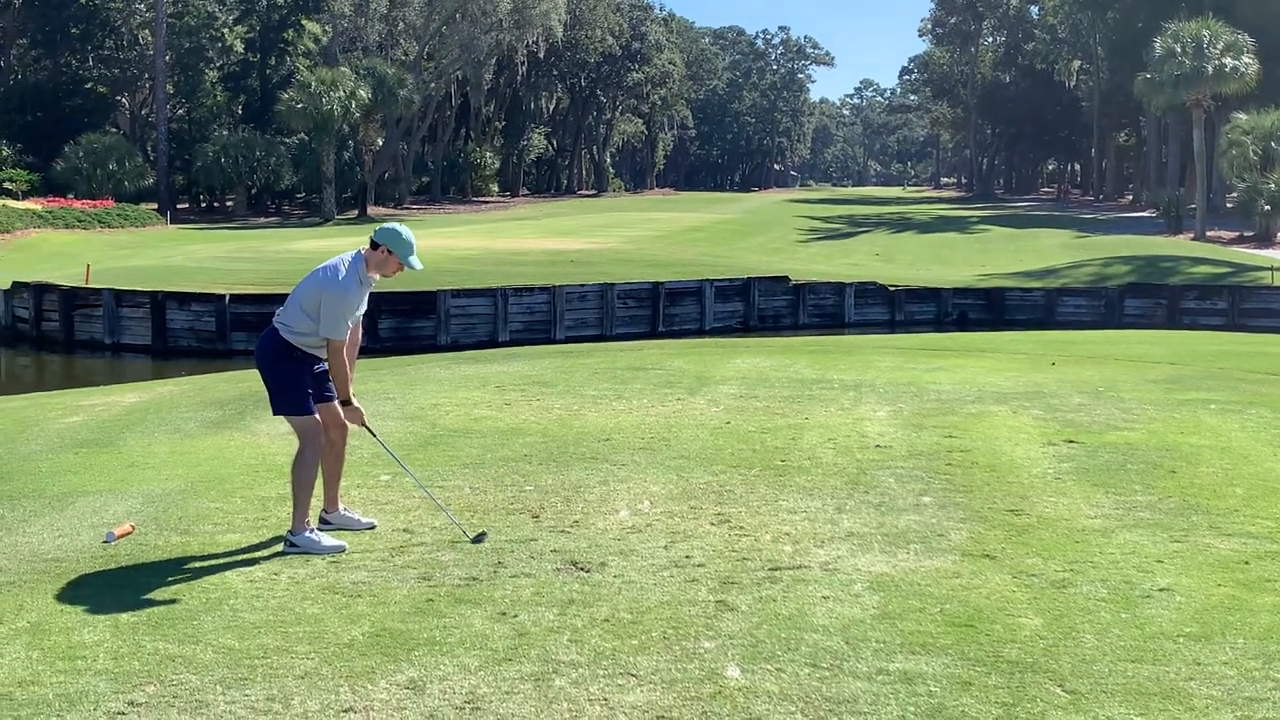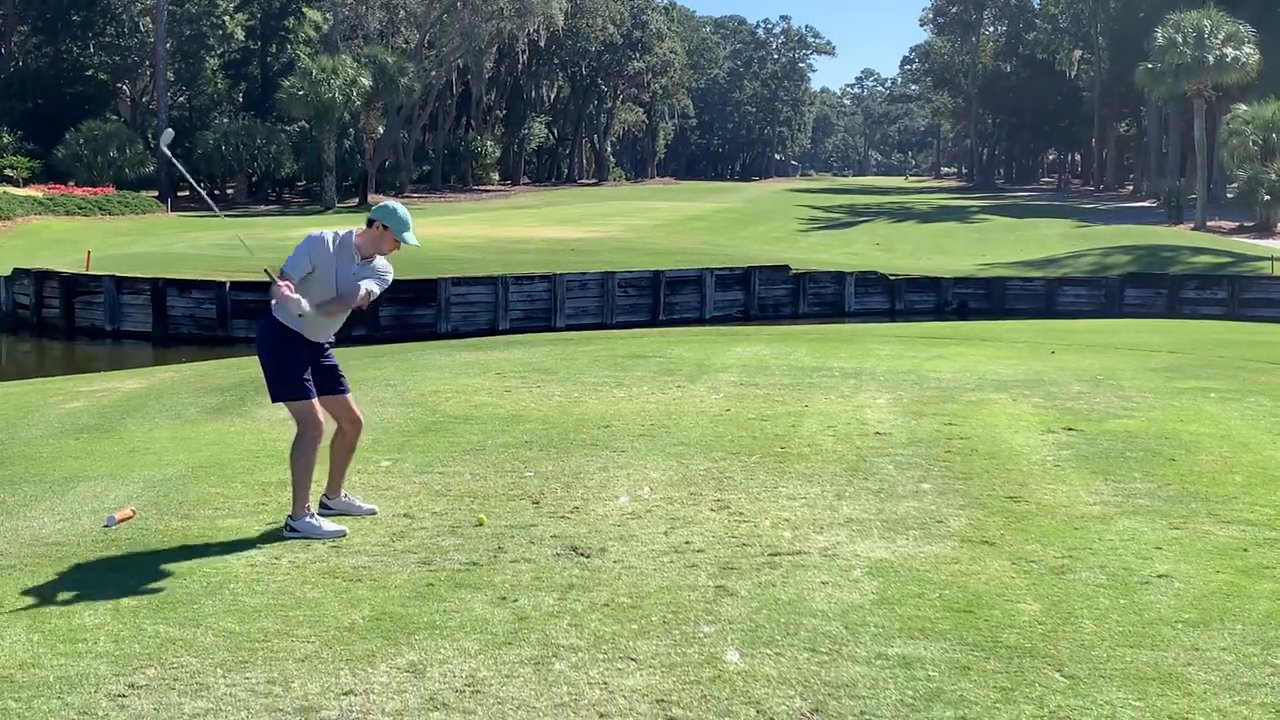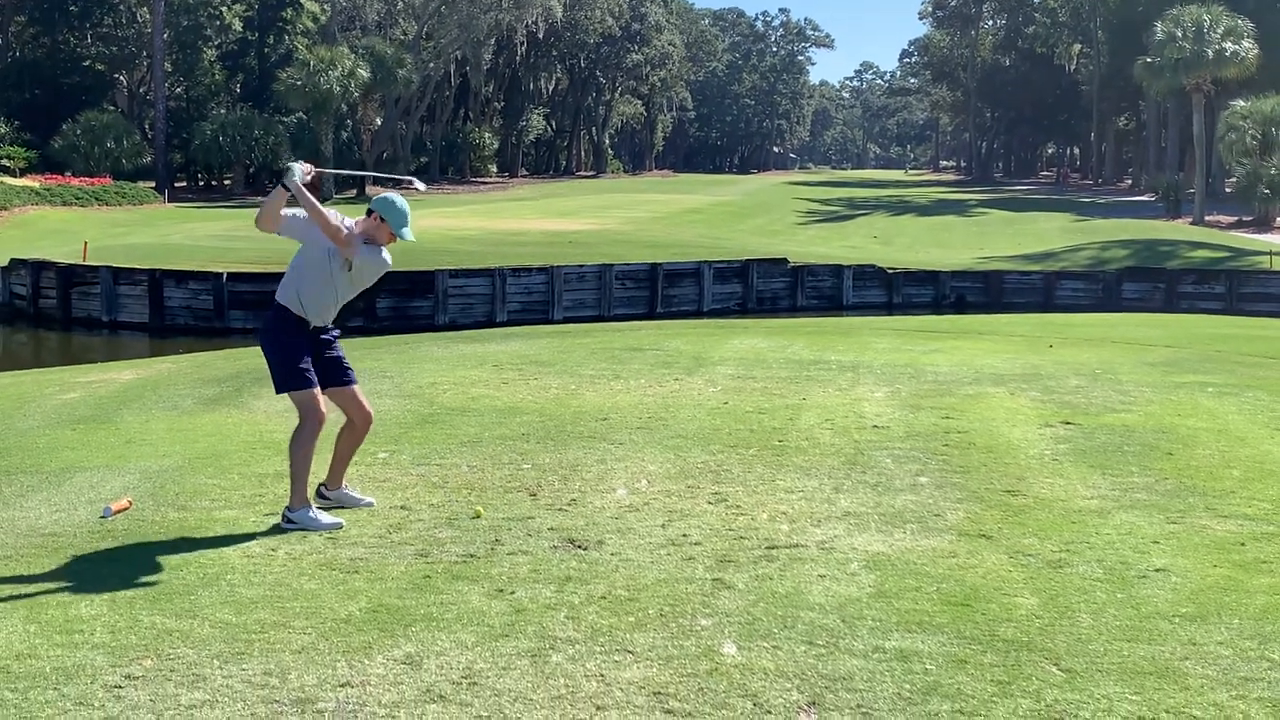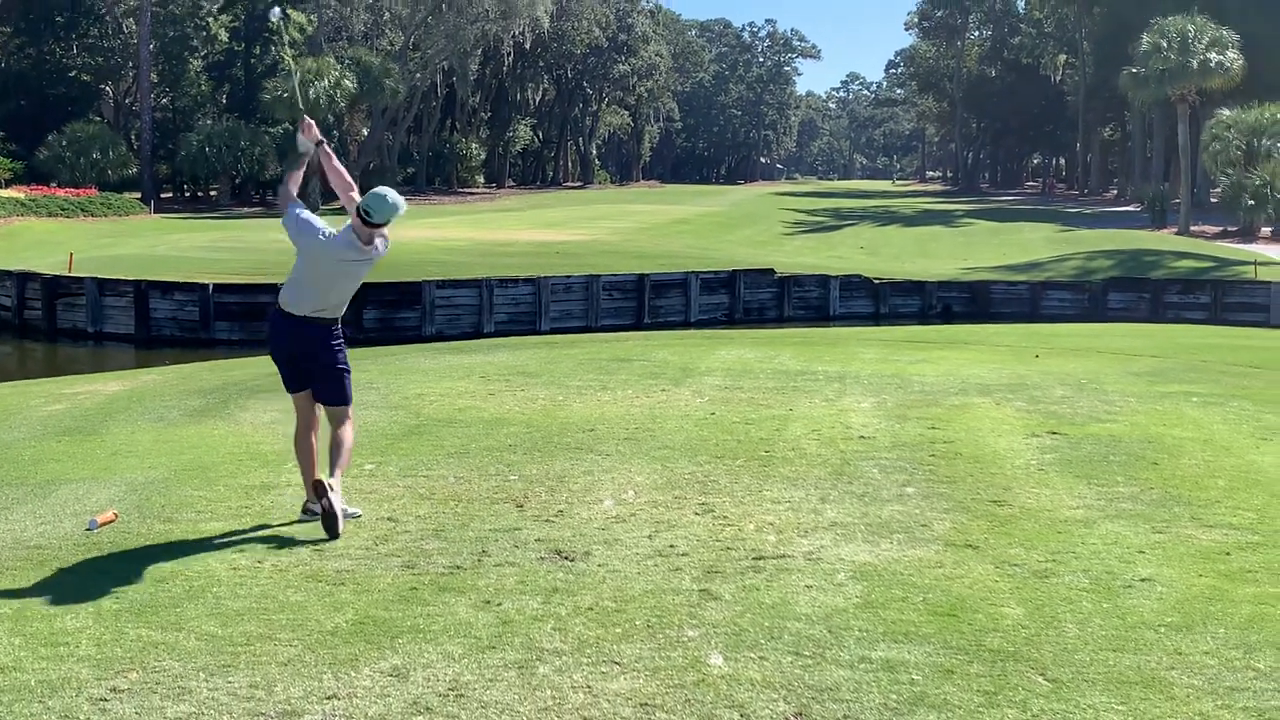
dt=0.4s
person 1, frame 1
left shoulder: (366, 275)
right shoulder: (342, 284)
left elbow: (353, 334)
right elbow: (336, 352)
left wrist: (347, 390)
right wrist: (348, 401)
left hip: (306, 353)
right hip: (281, 352)
left knee: (337, 429)
right knee: (314, 438)
left ankle: (332, 510)
right ankle: (299, 532)
person 1, frame 2
left shoulder: (381, 273)
right shoulder: (321, 242)
left elbow: (347, 302)
right elbow: (281, 283)
left wrist: (307, 307)
right wrist: (283, 292)
left hip: (317, 344)
right hip: (281, 337)
left knee: (351, 421)
right knee: (312, 423)
left ankle: (333, 497)
right ankle: (299, 517)
person 1, frame 3
left shoulder: (378, 259)
right shoulder: (314, 223)
left elbow: (339, 237)
right elbow: (264, 223)
left wrist: (298, 189)
right wrist: (285, 186)
left hip: (321, 333)
right hip: (285, 328)
left knee: (361, 416)
right knee: (314, 413)
left ankle: (333, 487)
right ankle: (297, 509)
person 1, frame 4
left shoulder: (315, 238)
right shoulder: (377, 251)
left elbow: (286, 197)
right elbow: (348, 192)
left wrist: (308, 151)
right wrist: (321, 145)
left hip: (283, 329)
right hip: (322, 336)
left knee: (306, 418)
right knee: (341, 420)
left ankle: (315, 499)
right ankle: (331, 487)
